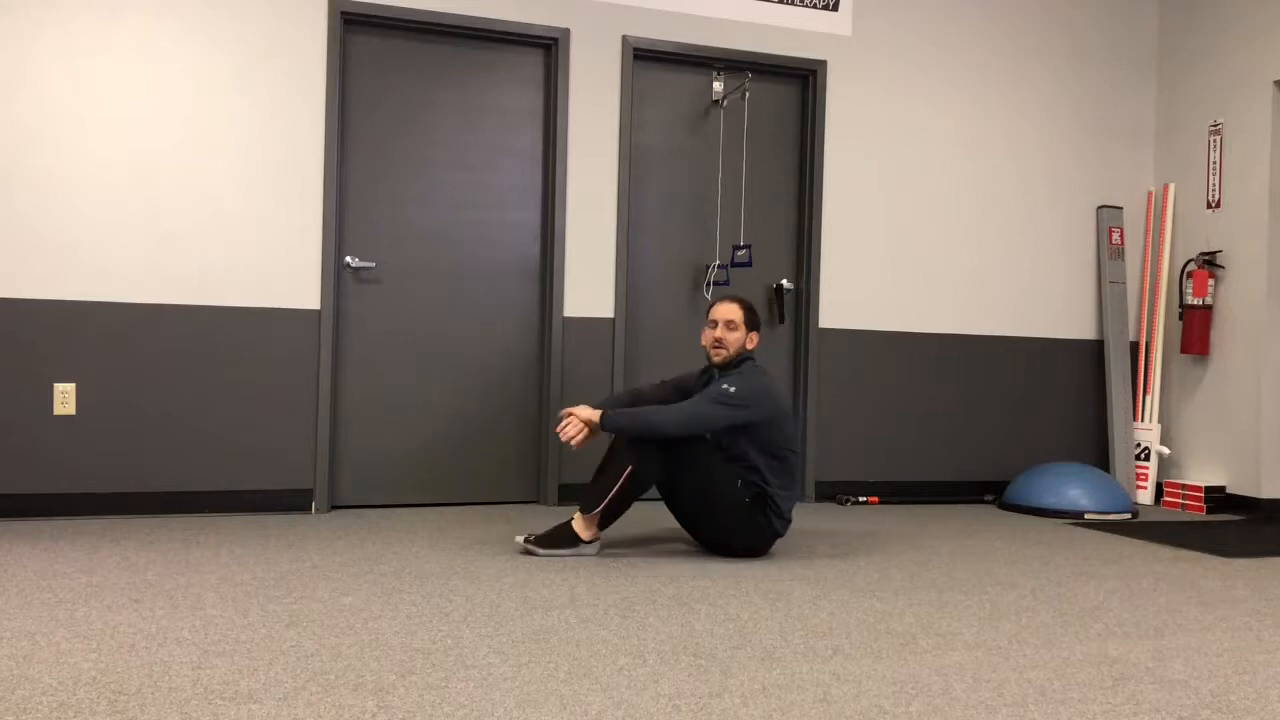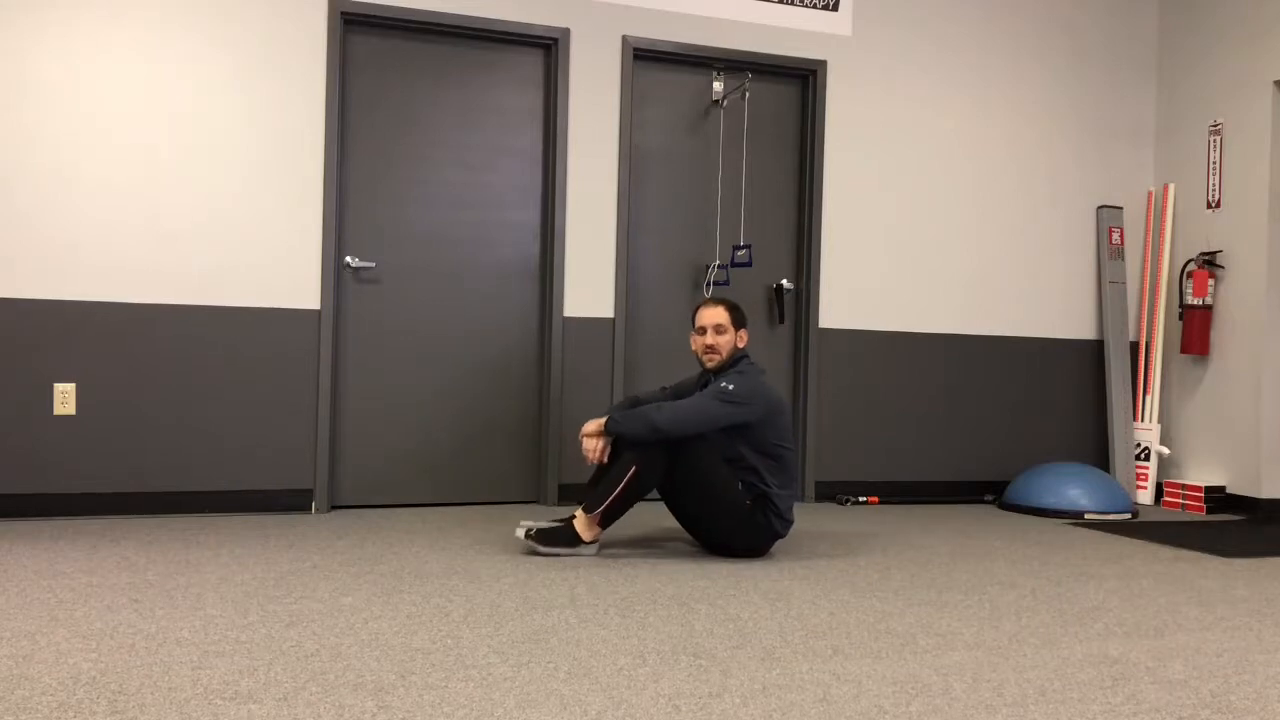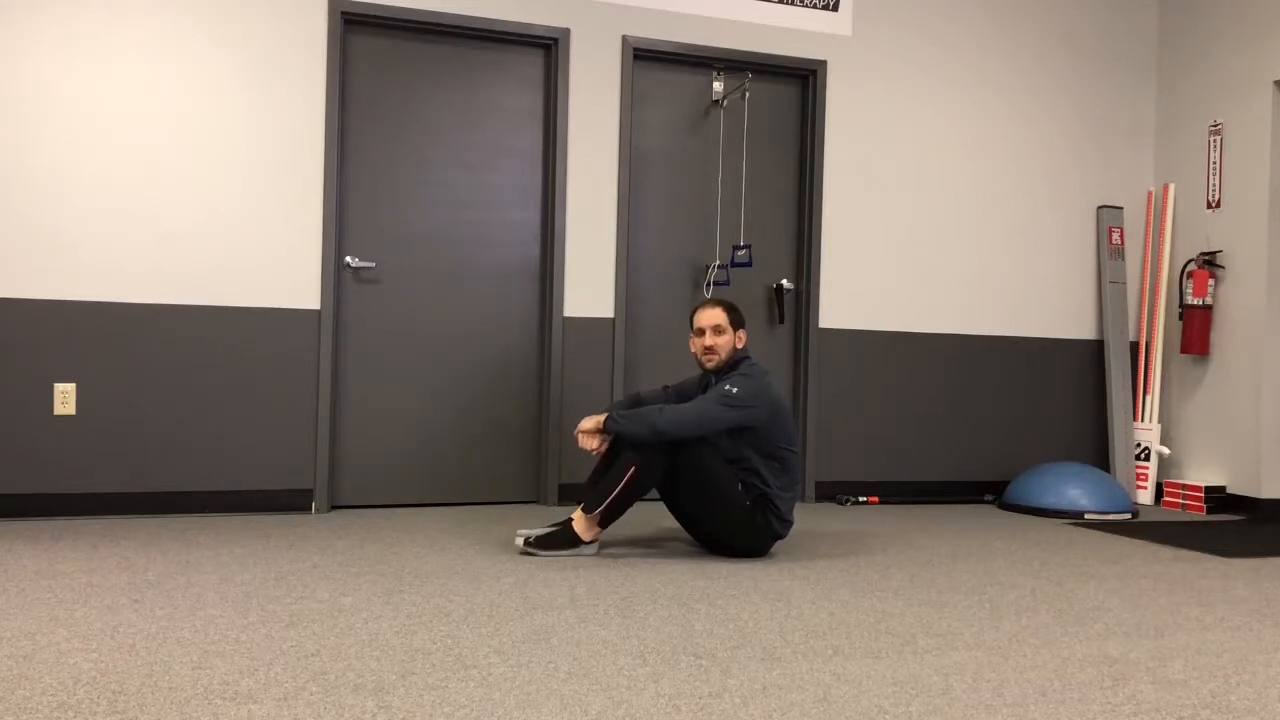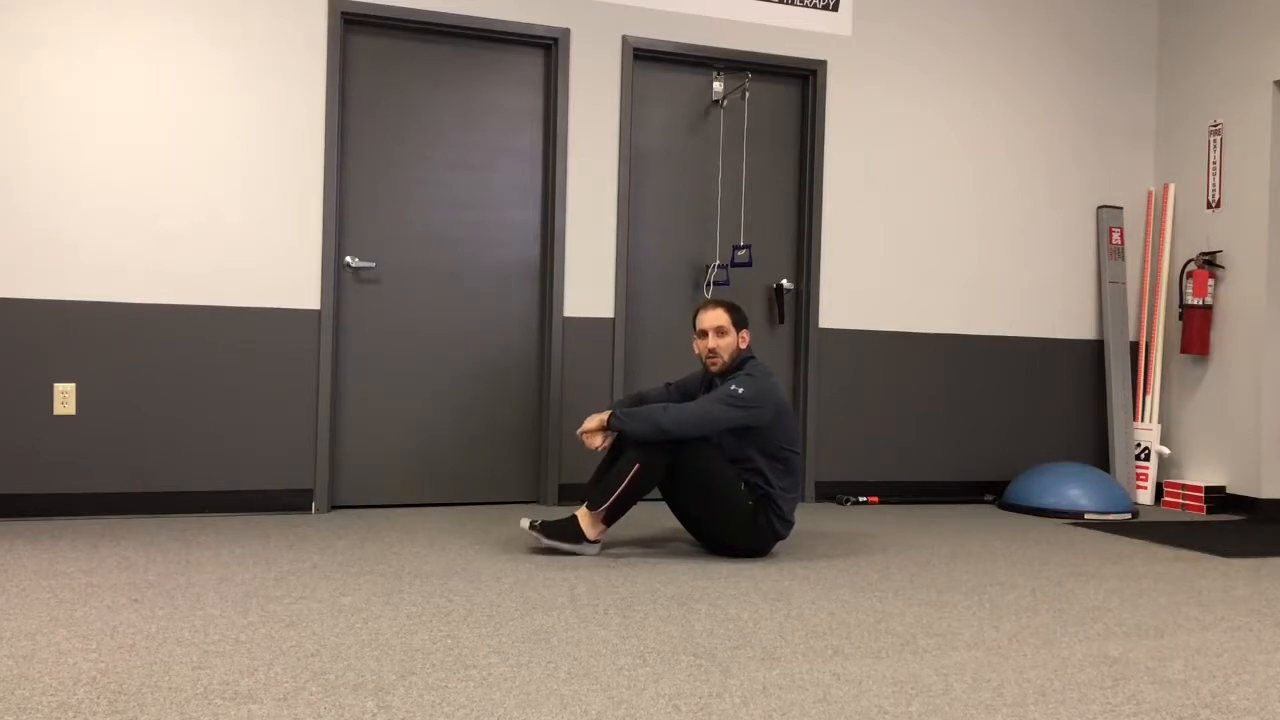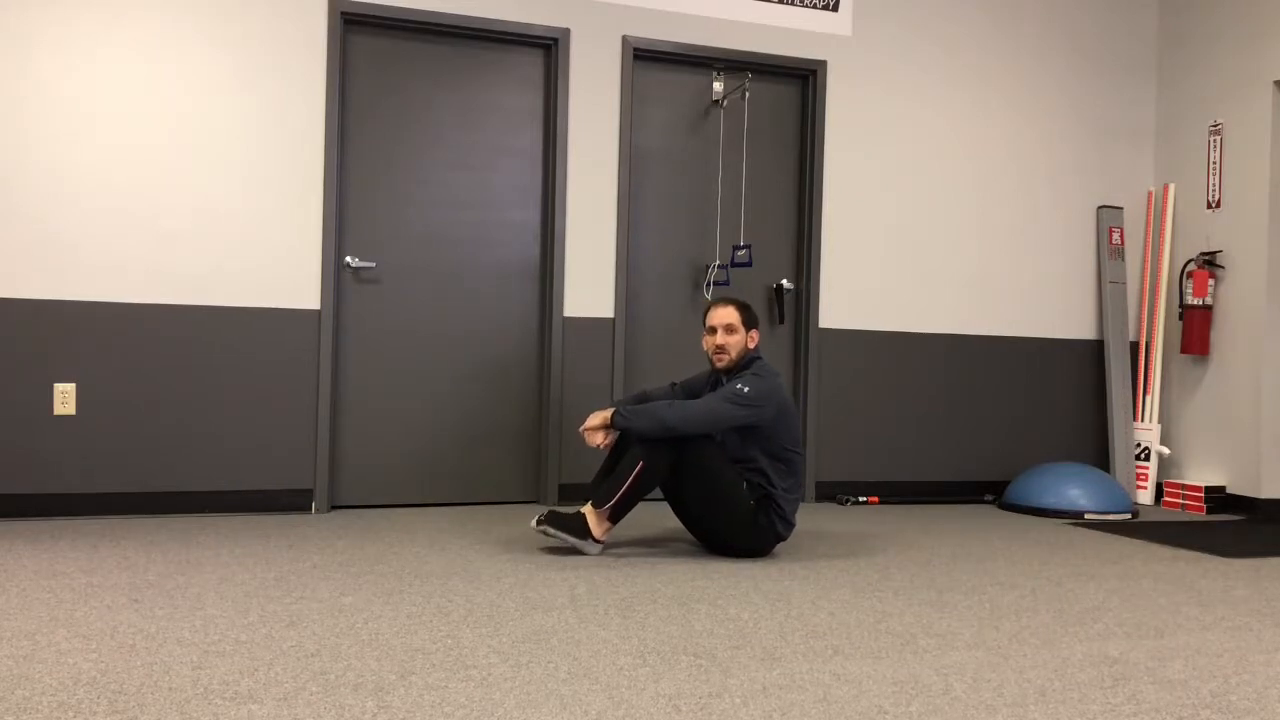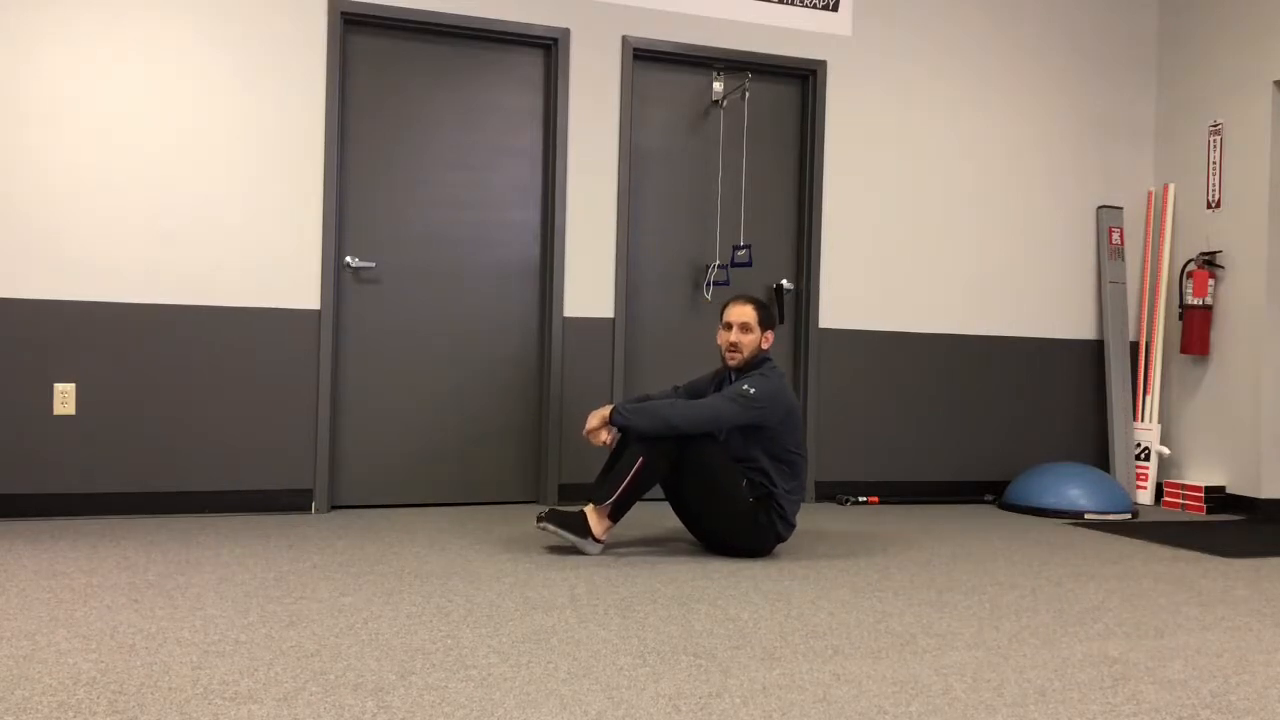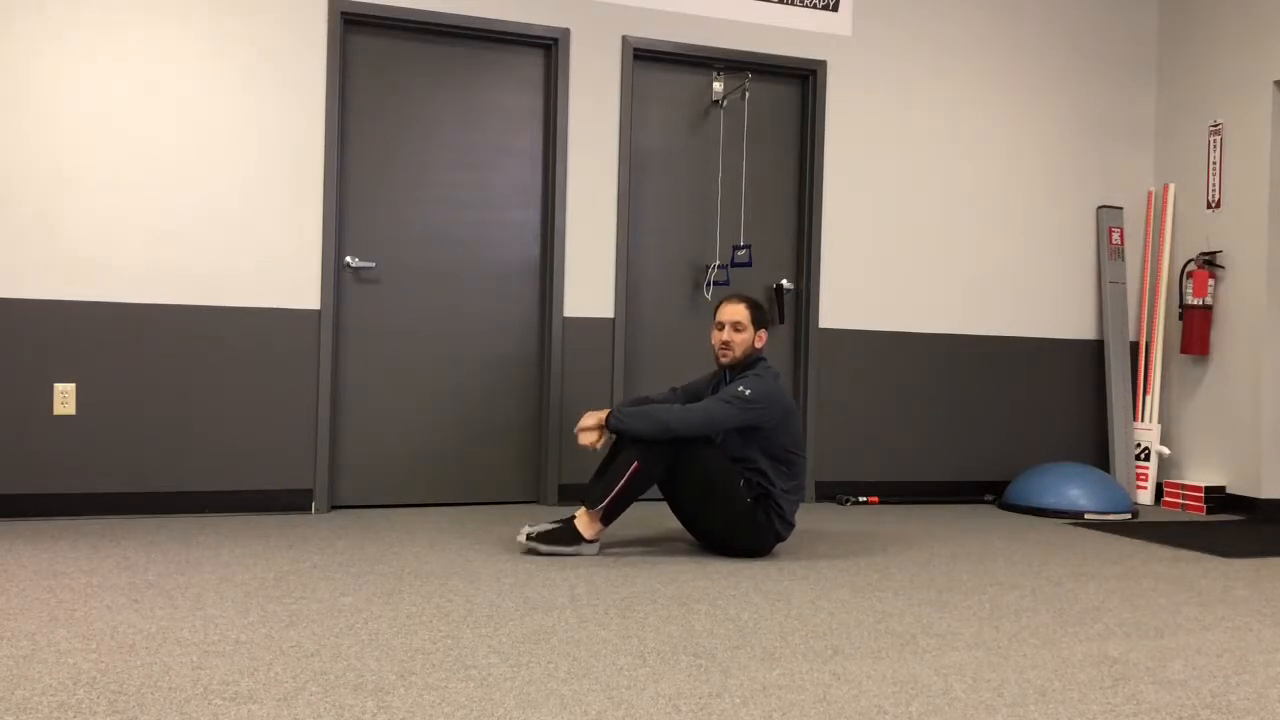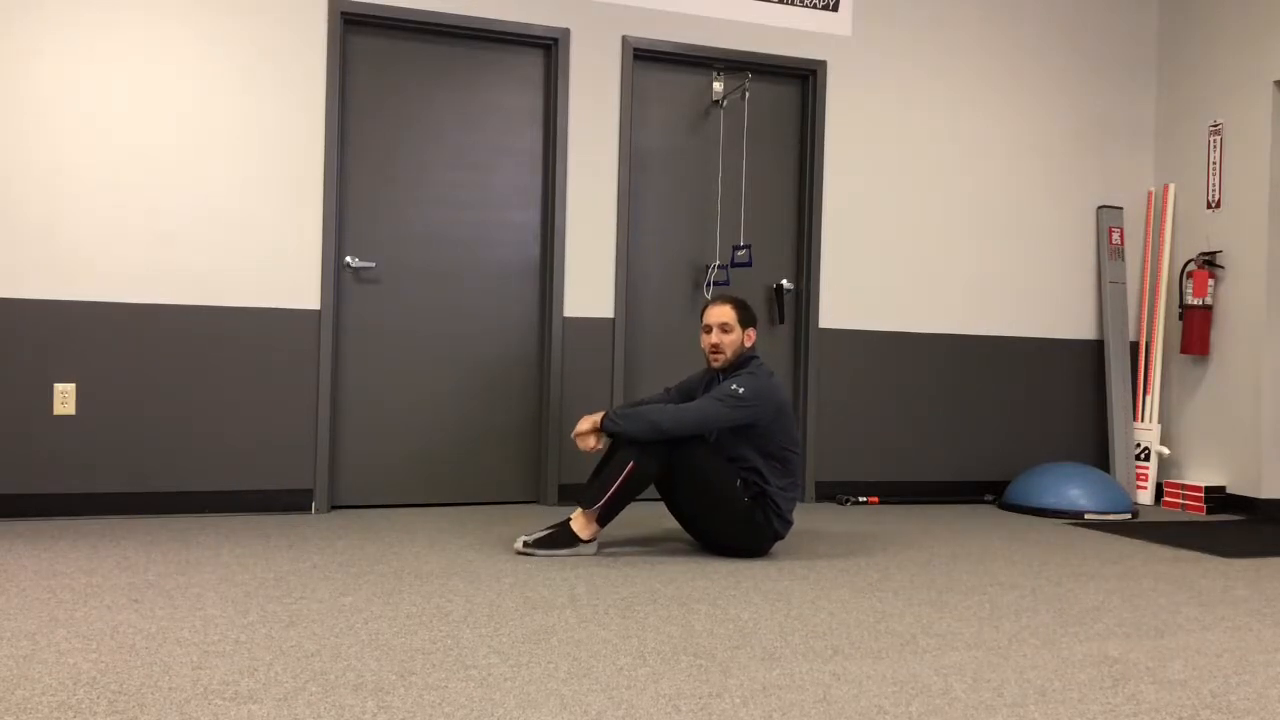
dt=0.5s
person 1, frame 1
left shoulder: (750, 387)
right shoulder: (711, 378)
left elbow: (675, 419)
right elbow: (642, 398)
left wrist: (599, 418)
right wrist: (590, 418)
left hip: (754, 523)
right hip: (723, 512)
left knee: (660, 431)
right knee: (643, 426)
left ankle: (584, 530)
right ankle: (588, 518)
person 1, frame 2
left shoulder: (746, 387)
right shoulder: (708, 381)
left elbow: (671, 418)
right elbow: (640, 404)
left wrist: (605, 424)
right wrist: (604, 430)
left hip: (754, 524)
right hip: (724, 513)
left knee: (662, 434)
right knee: (641, 427)
left ankle: (585, 530)
right ankle: (583, 519)
person 1, frame 3
left shoulder: (749, 387)
right shoulder: (711, 381)
left elbow: (675, 421)
right elbow: (645, 400)
left wrist: (605, 421)
right wrist: (605, 425)
left hip: (755, 524)
right hip: (725, 511)
left knee: (661, 436)
right knee: (640, 430)
left ankle: (584, 530)
right ankle: (583, 519)
person 1, frame 4
left shoulder: (754, 388)
right shoulder: (713, 378)
left elbow: (679, 420)
right elbow: (649, 398)
left wrist: (609, 418)
right wrist: (608, 423)
left hip: (757, 524)
right hip: (726, 513)
left knee: (665, 435)
right knee: (641, 430)
left ankle: (588, 527)
right ankle: (587, 516)
person 1, frame 5
left shoulder: (760, 387)
right shoulder: (720, 377)
left elbow: (684, 416)
right elbow: (655, 397)
left wrist: (612, 416)
right wrist: (608, 420)
left hip: (757, 524)
right hip: (728, 509)
left knee: (668, 431)
right knee: (643, 428)
left ankle: (594, 525)
right ankle: (592, 515)
person 1, frame 6
left shoulder: (766, 389)
right shoulder: (726, 377)
left elbow: (687, 416)
right elbow: (667, 399)
left wrist: (612, 413)
right wrist: (613, 419)
left hip: (759, 523)
right hip: (730, 510)
left knee: (669, 429)
right knee: (647, 426)
left ankle: (595, 523)
right ankle: (594, 516)
person 1, frame 7
left shoulder: (761, 390)
right shoulder: (724, 378)
left elbow: (683, 420)
right elbow: (660, 402)
left wrist: (608, 418)
right wrist: (607, 420)
left hip: (757, 524)
right hip: (727, 511)
left knee: (666, 434)
right knee: (646, 430)
left ankle: (587, 528)
right ankle: (585, 519)
person 1, frame 8
left shoulder: (755, 388)
right shoulder: (714, 377)
left elbow: (676, 419)
right elbow: (655, 404)
left wrist: (603, 420)
right wrist: (603, 423)
left hip: (756, 522)
right hip: (725, 509)
left knee: (660, 433)
right knee: (644, 429)
left ankle: (583, 529)
right ankle: (581, 520)
